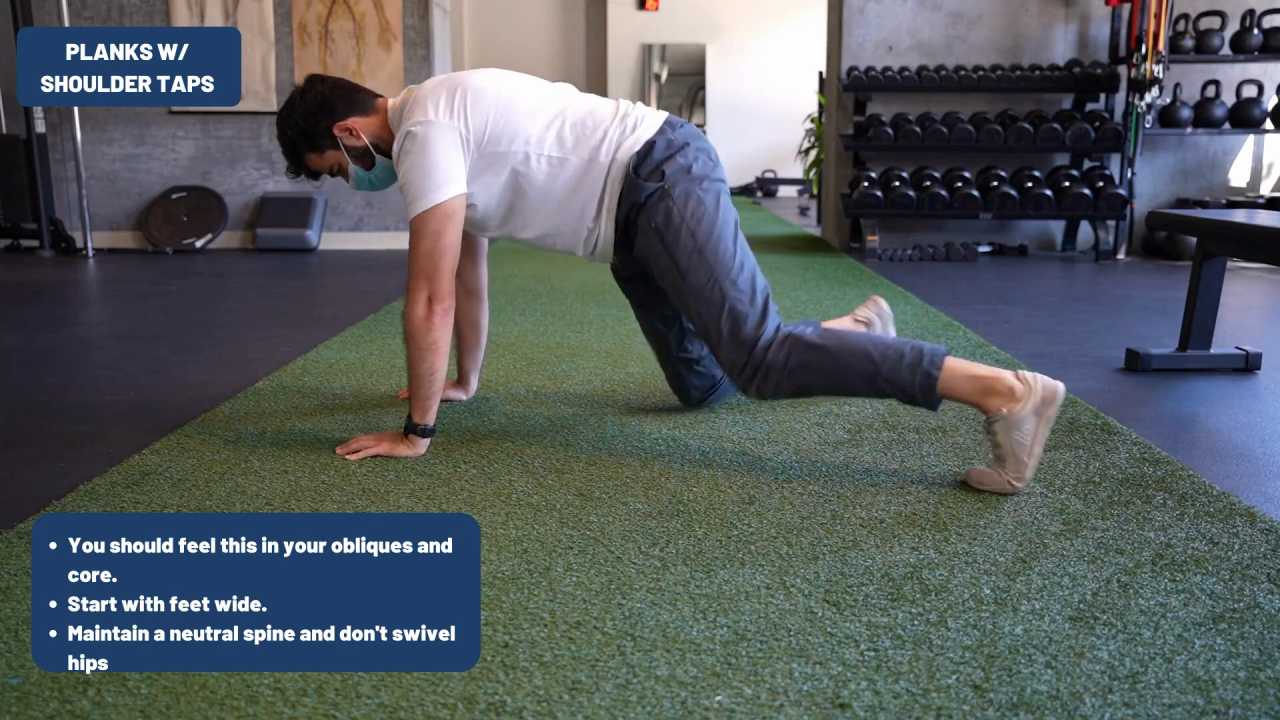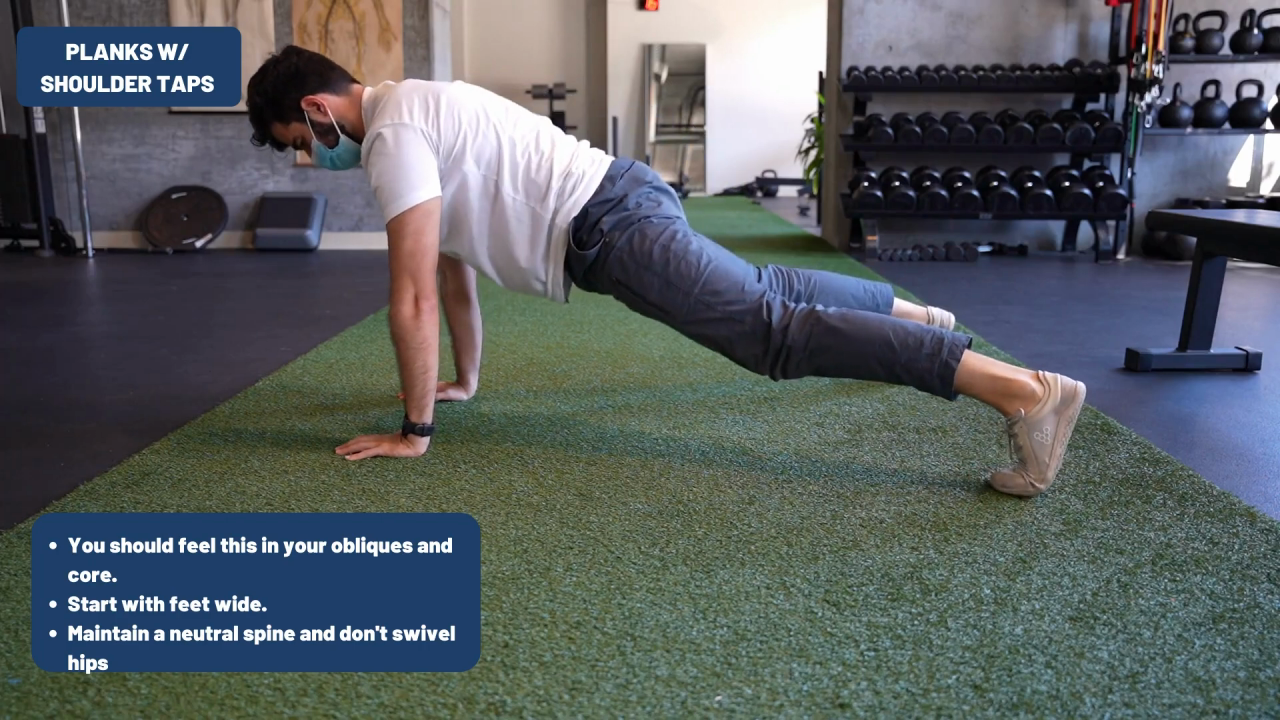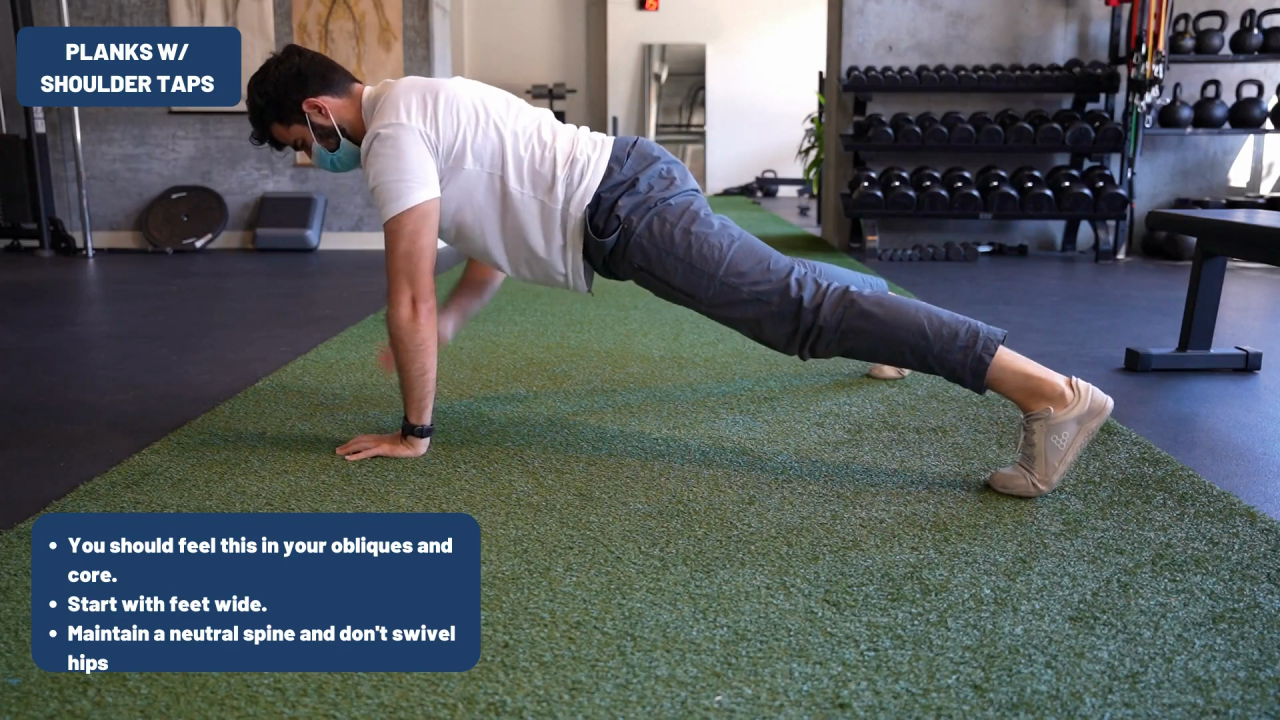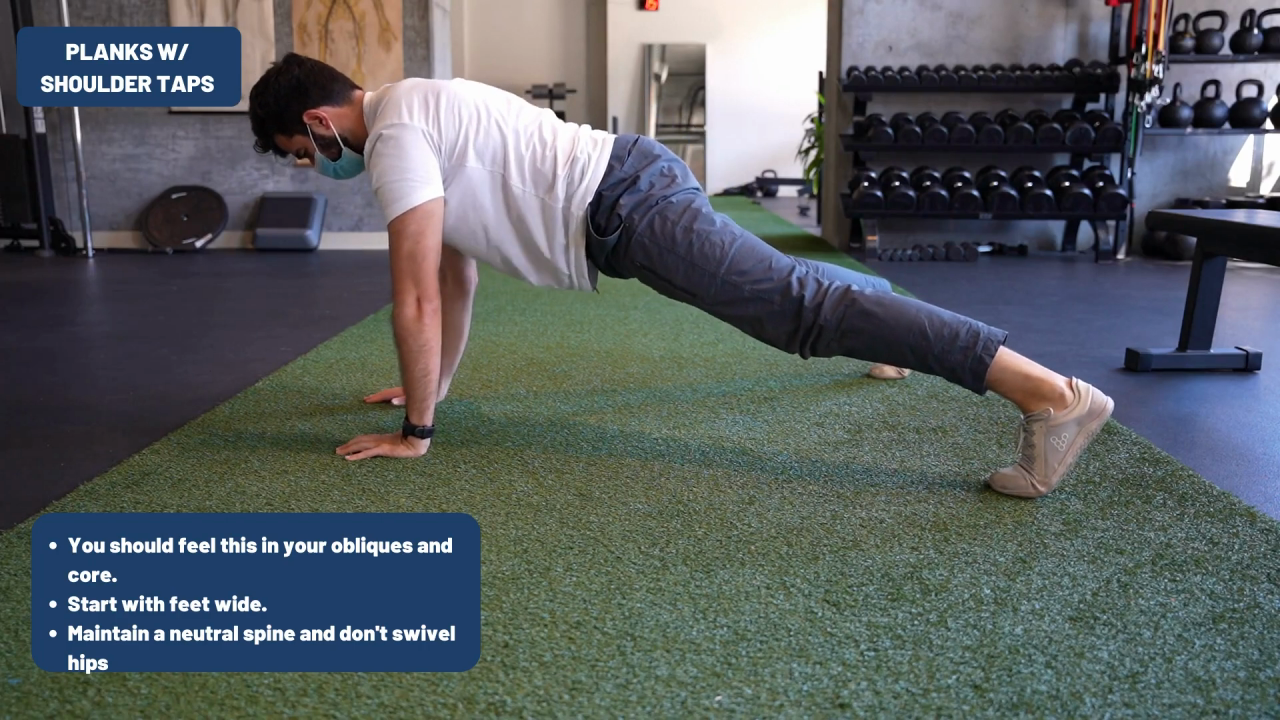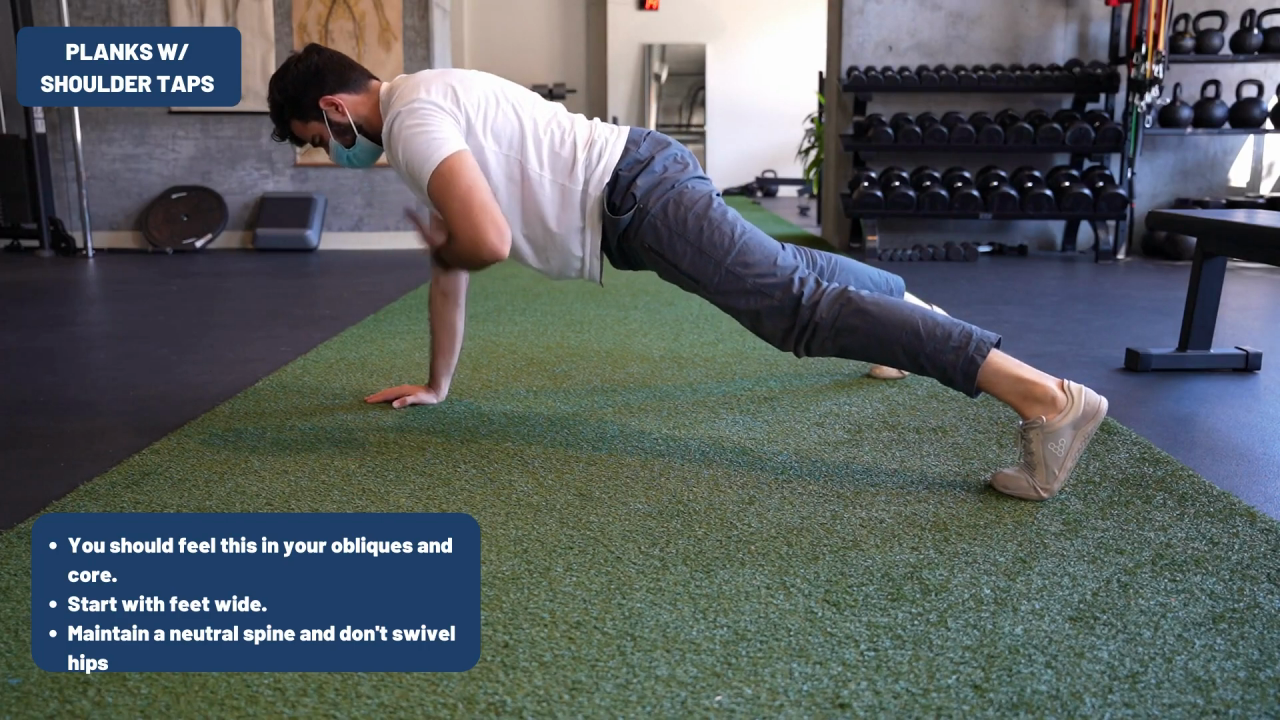
dt=0.5s
person 1, frame 1
left shoulder: (420, 134)
right shoulder: (441, 117)
left elbow: (432, 296)
right elbow: (468, 271)
left wrist: (415, 429)
right wrist: (462, 380)
left hip: (658, 178)
right hip: (652, 180)
left knee: (759, 360)
right knee: (700, 384)
left ankle: (1006, 394)
right ankle: (857, 331)
person 1, frame 2
left shoulder: (391, 133)
right shoulder: (414, 110)
left elbow: (414, 297)
right elbow: (454, 265)
left wrist: (414, 428)
right wrist: (466, 378)
left hip: (610, 224)
right hip: (621, 204)
left knee: (773, 331)
right knee: (762, 288)
left ankle: (1024, 392)
right ankle: (918, 316)
person 1, frame 3
left shoulder: (390, 135)
right shoulder: (413, 107)
left elbow: (408, 297)
right elbow: (494, 227)
left wrist: (414, 430)
right wrist: (446, 319)
left hip: (622, 211)
right hip: (630, 183)
left knee: (795, 308)
right knee: (775, 278)
left ankle: (1051, 395)
right ankle: (904, 308)
person 1, frame 4
left shoulder: (392, 138)
right shoulder: (416, 112)
left elbow: (415, 298)
right elbow: (455, 270)
left wrist: (415, 432)
right wrist: (434, 383)
left hip: (628, 207)
right hip: (633, 185)
left knee: (796, 306)
right knee: (773, 277)
left ankle: (1051, 394)
right ankle: (906, 308)
person 1, frame 5
left shoulder: (411, 119)
right shoulder: (424, 108)
left elbow: (487, 244)
right elbow: (453, 263)
left wrist: (440, 246)
right wrist: (435, 383)
left hip: (639, 194)
right hip: (640, 188)
left knee: (796, 303)
right knee: (784, 269)
left ankle: (1045, 397)
right ankle: (908, 305)
